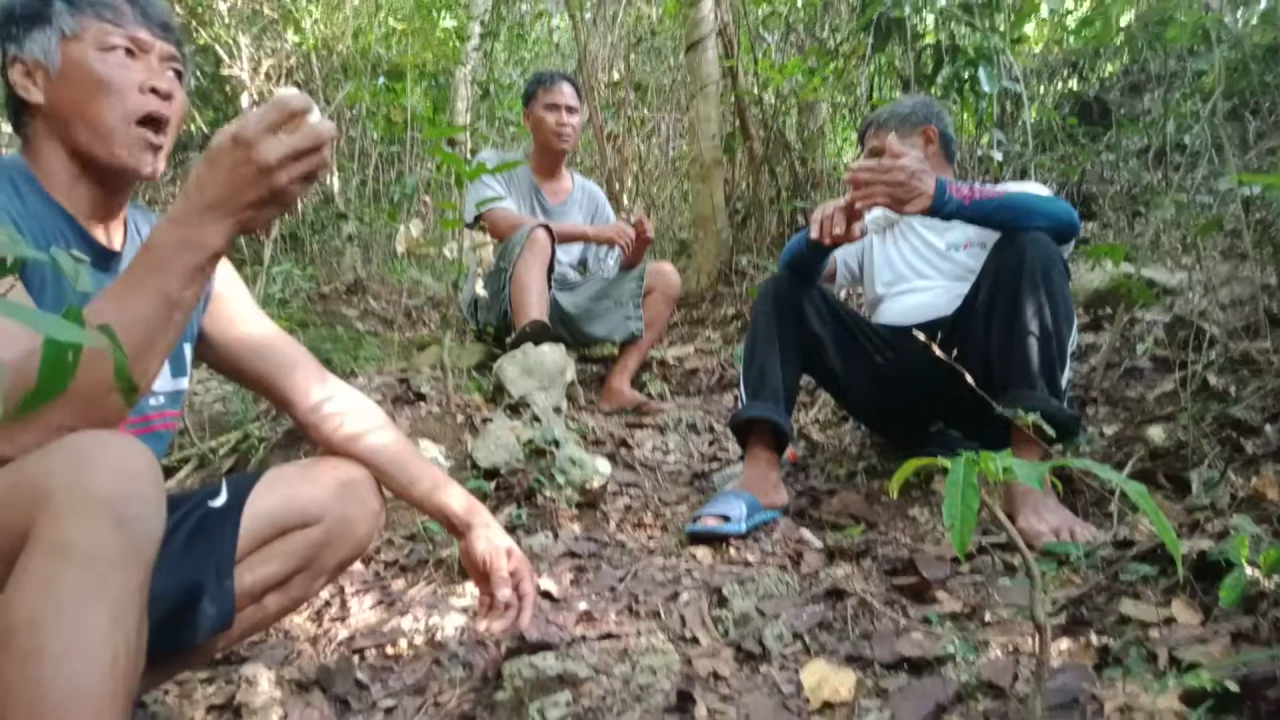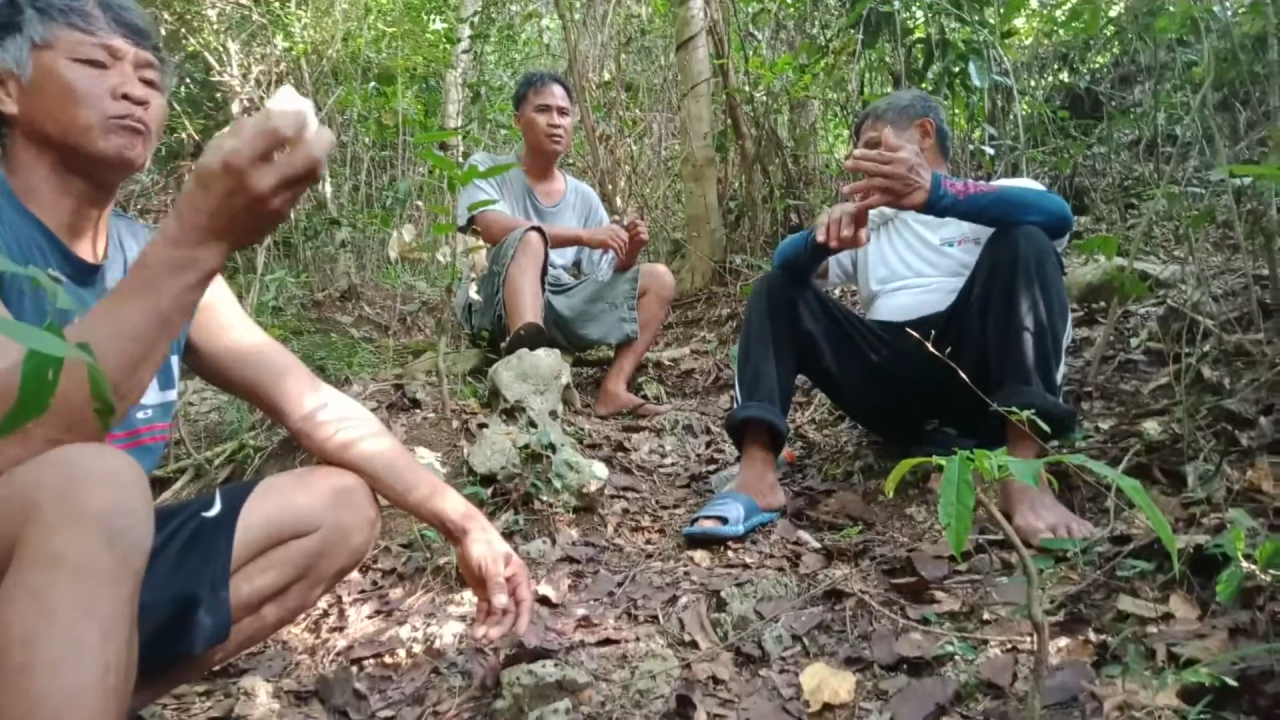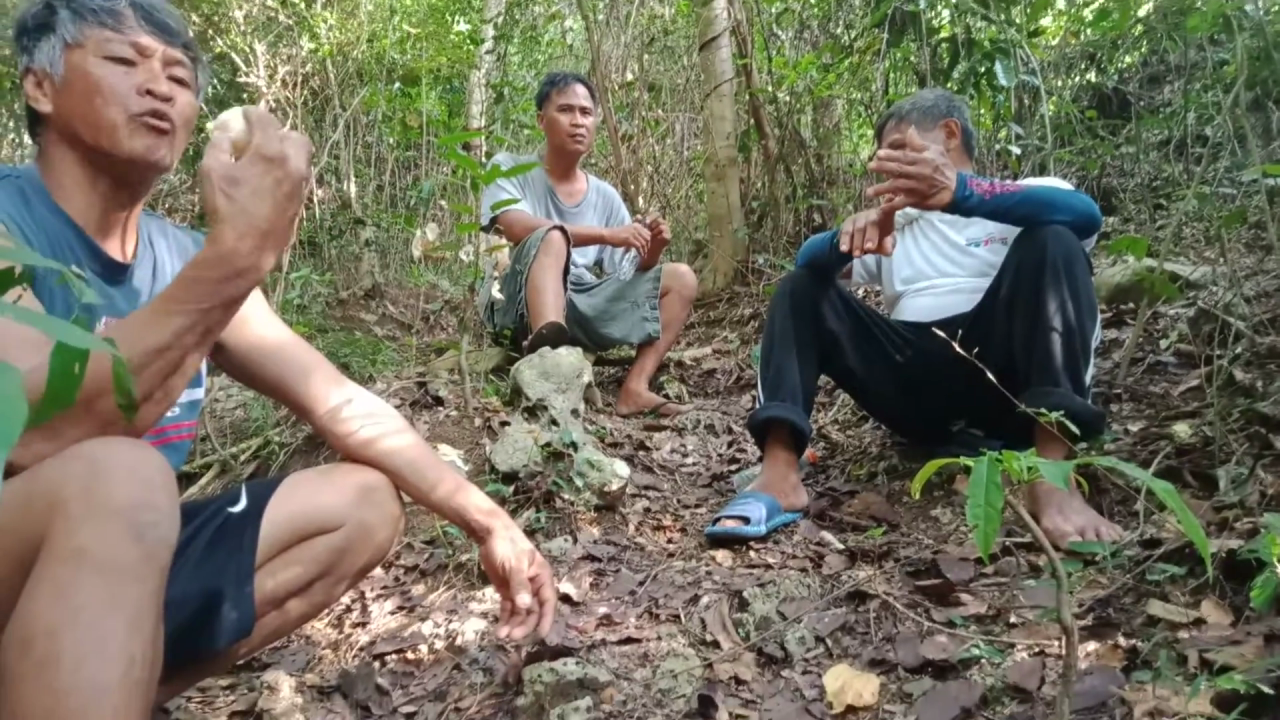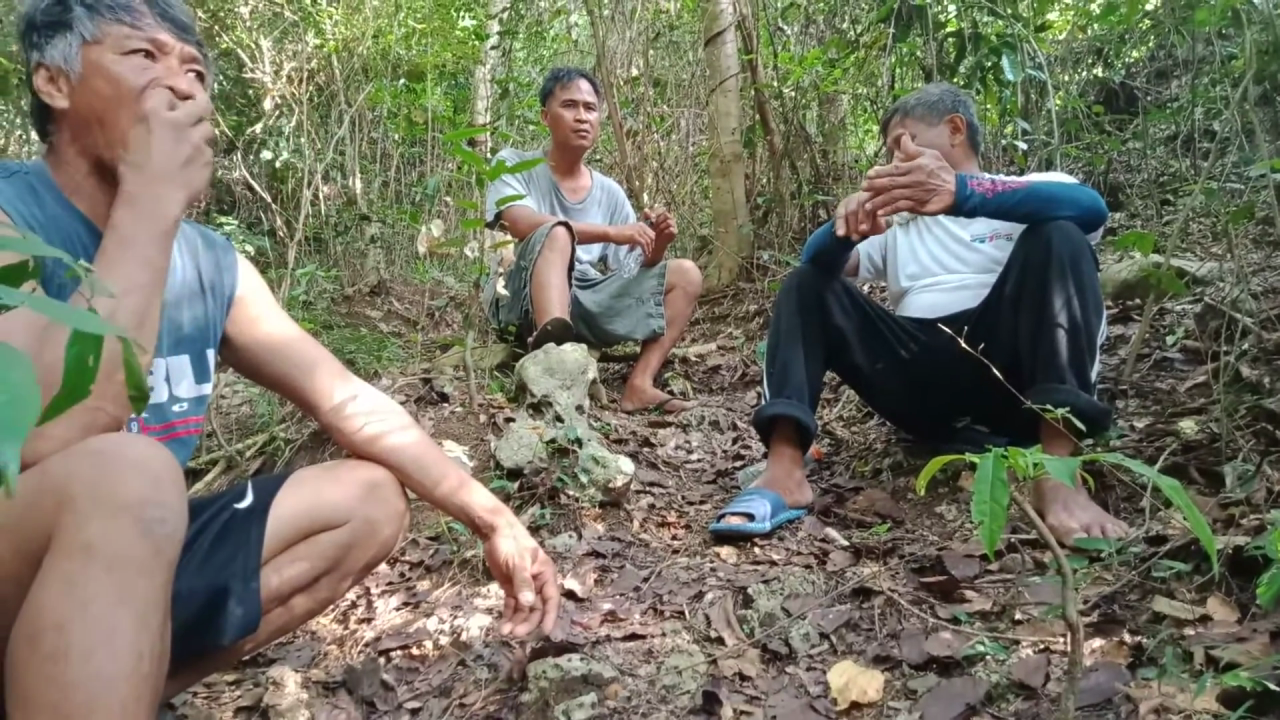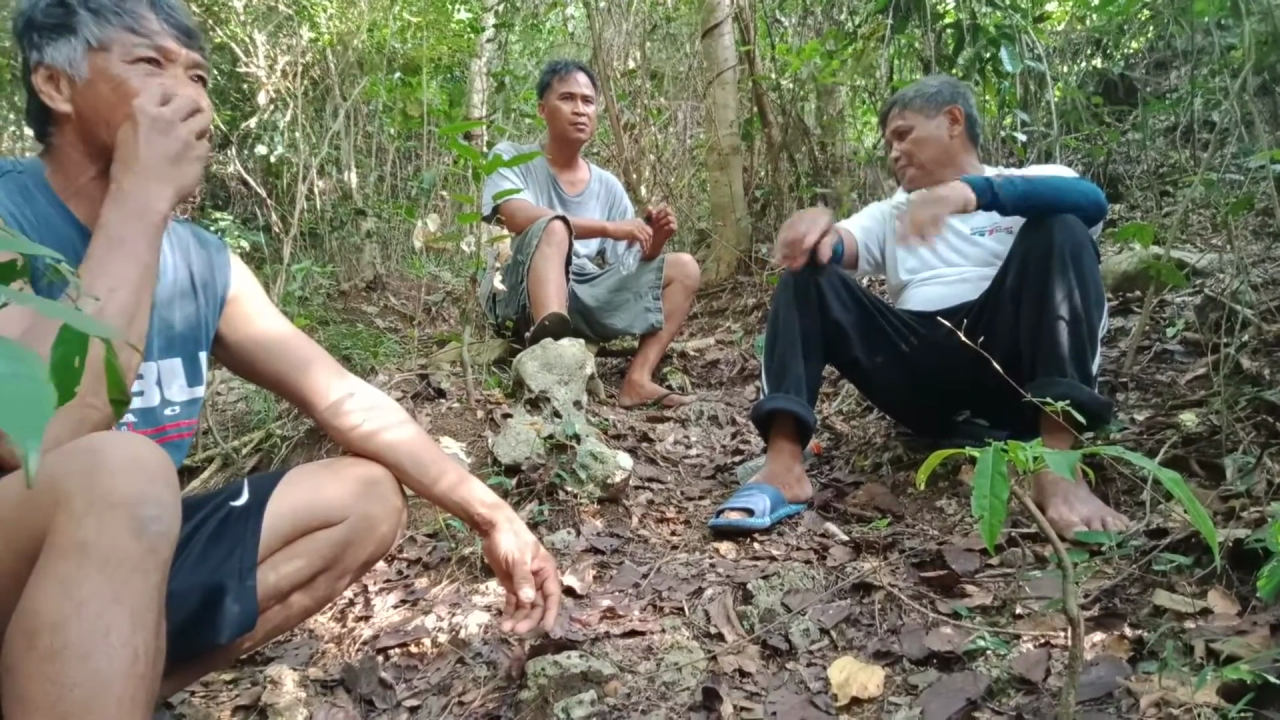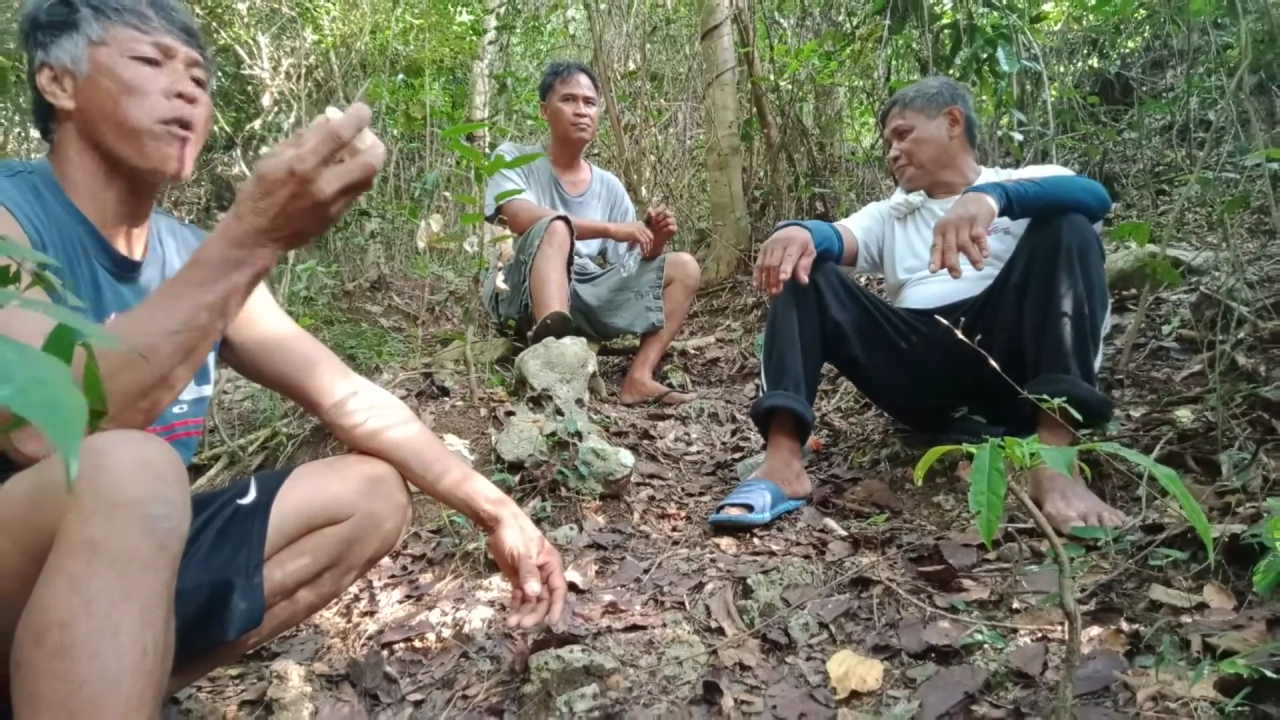
dt=0.7s
person 1, frame 1
left shoulder: (188, 261)
left elbow: (322, 395)
left wrist: (465, 516)
right wrist: (208, 221)
left hip: (105, 553)
left knee: (346, 494)
right knee: (106, 468)
person 1, frame 2
left shoulder: (159, 261)
left elbow: (315, 405)
left wrist: (462, 521)
right wrist: (199, 239)
left hip: (99, 565)
left knee: (341, 506)
right knee: (93, 485)
person 1, frame 3
left shoulder: (186, 257)
left elbow: (341, 402)
left wrist: (484, 519)
right wrist: (238, 255)
left hip: (121, 565)
left knee: (364, 502)
right knee: (119, 475)
person 1, frame 4
left shoulder: (210, 264)
left elbow: (349, 401)
left wrist: (491, 518)
right wrist: (151, 201)
left hip: (129, 562)
left knee: (369, 499)
right knee: (123, 473)
person 1, frame 5
left shoulder: (202, 263)
left elbow: (344, 399)
left wrist: (488, 513)
right wrist: (141, 196)
left hip: (120, 557)
left knee: (366, 496)
right knee: (118, 469)
person 1, frame 6
left shoulder: (197, 258)
left elbow: (349, 397)
left wrist: (494, 509)
right wrist: (252, 240)
left hip: (133, 553)
left knee: (372, 494)
right knee: (129, 467)
person 2, frame 1
left shoulder: (1004, 203)
right shoulder: (876, 229)
left elbow: (1063, 220)
right elbow: (795, 267)
left wrist: (938, 197)
right wrist: (820, 234)
left hip: (981, 373)
right hip: (897, 387)
left knee: (1027, 247)
right knee: (783, 291)
left ankle: (1027, 478)
right ankle: (760, 474)
person 2, frame 2
left shoulder: (997, 203)
right shoulder: (872, 224)
left elbow: (1057, 215)
right elbow: (786, 262)
left wrist: (934, 192)
right wrist: (825, 234)
left hip: (975, 369)
right hip: (893, 386)
left knee: (1021, 242)
right knee: (776, 288)
left ankle: (1023, 475)
right ankle: (757, 476)
person 2, frame 3
left shoulder: (1022, 199)
right shoulder: (896, 225)
left elbow: (1085, 214)
right elbow: (808, 260)
left wrist: (959, 192)
right wrist: (850, 235)
left hip: (1002, 371)
right hip: (917, 387)
left knee: (1049, 240)
right knee: (800, 288)
left ankle: (1052, 478)
right ankle: (779, 474)
person 2, frame 4
left shoulder: (1030, 195)
right shoulder: (897, 221)
left elbow: (1089, 207)
right elbow: (816, 259)
left wrist: (959, 192)
right wrist: (848, 223)
left hip: (1007, 369)
right hip: (923, 382)
left knee: (1056, 237)
right knee: (805, 284)
left ankle: (1058, 474)
right ankle: (784, 470)
person 2, frame 5
left shoulder: (1029, 185)
right shoulder: (892, 213)
left elbow: (1090, 200)
right elbow: (837, 244)
left wrist: (971, 190)
right wrist: (814, 226)
left hip: (1009, 361)
right hip: (923, 376)
left knee: (1057, 228)
right knee: (807, 275)
left ankle: (1057, 467)
right ankle: (784, 464)
person 2, frame 6
left shoulder: (1025, 184)
right shoulder: (889, 215)
left elbow: (1093, 197)
right elbow: (836, 240)
left wrist: (989, 197)
right wrist: (796, 232)
left hip: (1008, 358)
right hip: (921, 373)
left knee: (1064, 227)
right knee: (803, 269)
left ankle: (1054, 460)
right ankle: (783, 460)
person 3, frame 1
left shoulder: (591, 195)
right shoulder: (494, 166)
left elbow: (613, 277)
right elbow: (501, 225)
left wrist: (634, 252)
right wrist: (590, 232)
left hip: (566, 304)
right hip: (501, 302)
left knee: (664, 277)
right knee: (537, 234)
left ankle: (617, 386)
right ankle: (530, 347)
person 3, frame 2
left shoulder: (584, 197)
right shoulder: (486, 168)
left elbow: (607, 279)
right elbow: (493, 229)
left wrist: (628, 254)
right wrist: (584, 236)
left hip: (560, 308)
right hip: (495, 306)
left knee: (659, 279)
right knee: (530, 237)
left ankle: (613, 389)
right ankle: (525, 349)
person 3, frame 3
left shoulder: (606, 196)
right shoulder: (509, 168)
left elbow: (629, 276)
right elbow: (516, 227)
left wrist: (650, 252)
right wrist: (606, 234)
left hip: (583, 307)
right hip: (517, 304)
left knee: (681, 278)
right knee: (552, 235)
left ankle: (634, 388)
right ankle: (546, 351)
person 3, frame 4
left shoulder: (610, 193)
right shoulder: (513, 164)
left elbow: (635, 272)
right elbow: (521, 224)
left wrist: (656, 247)
right wrist: (611, 232)
left hip: (587, 304)
right hip: (523, 301)
left knee: (685, 275)
right knee: (558, 232)
left ankle: (640, 385)
person 3, frame 5
left shoulder: (608, 186)
right shoulder: (511, 158)
left elbow: (633, 268)
right elbow: (518, 217)
left wrist: (653, 242)
right wrist: (608, 228)
left hip: (586, 297)
right hip: (520, 295)
left knee: (683, 268)
right knee: (555, 226)
left ankle: (637, 380)
right ankle: (550, 342)
person 3, frame 6
left shoulder: (610, 187)
right shoulder: (513, 158)
left elbow: (631, 264)
right elbow: (520, 218)
left wrist: (653, 242)
right wrist: (609, 229)
left hip: (587, 296)
right hip: (521, 294)
left knee: (684, 268)
right knee: (556, 227)
left ankle: (639, 378)
right ankle: (551, 340)
